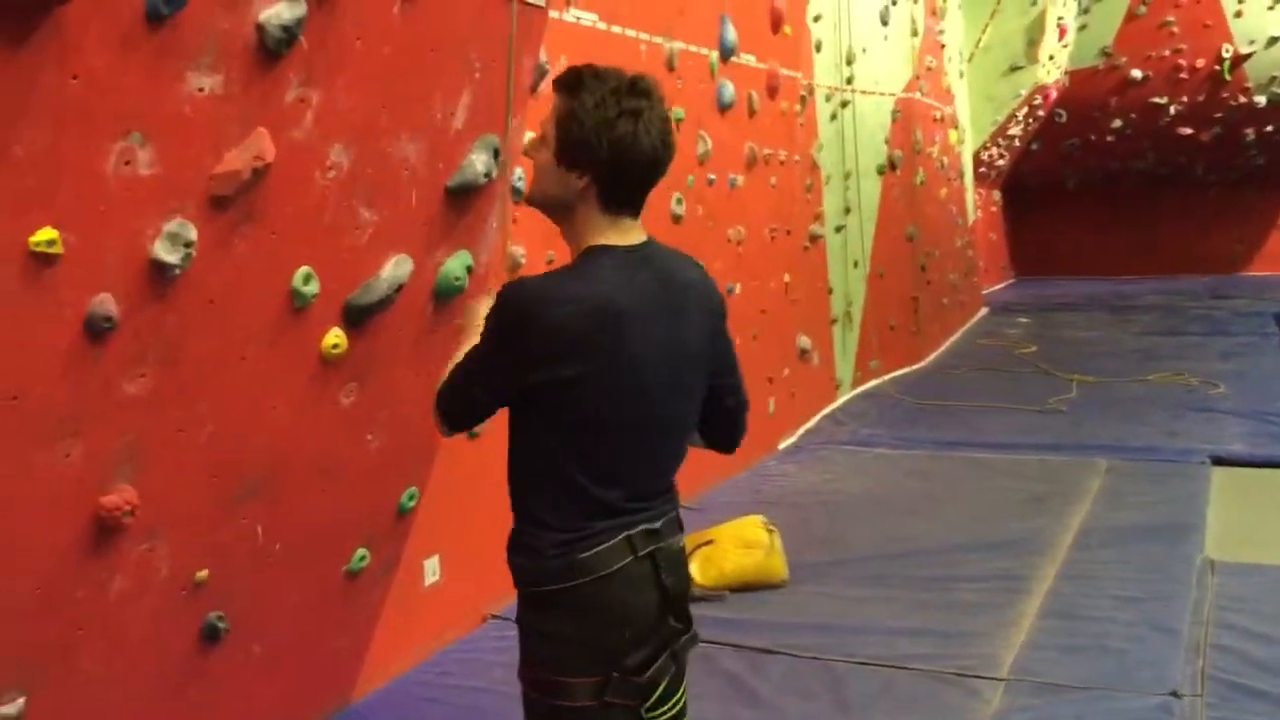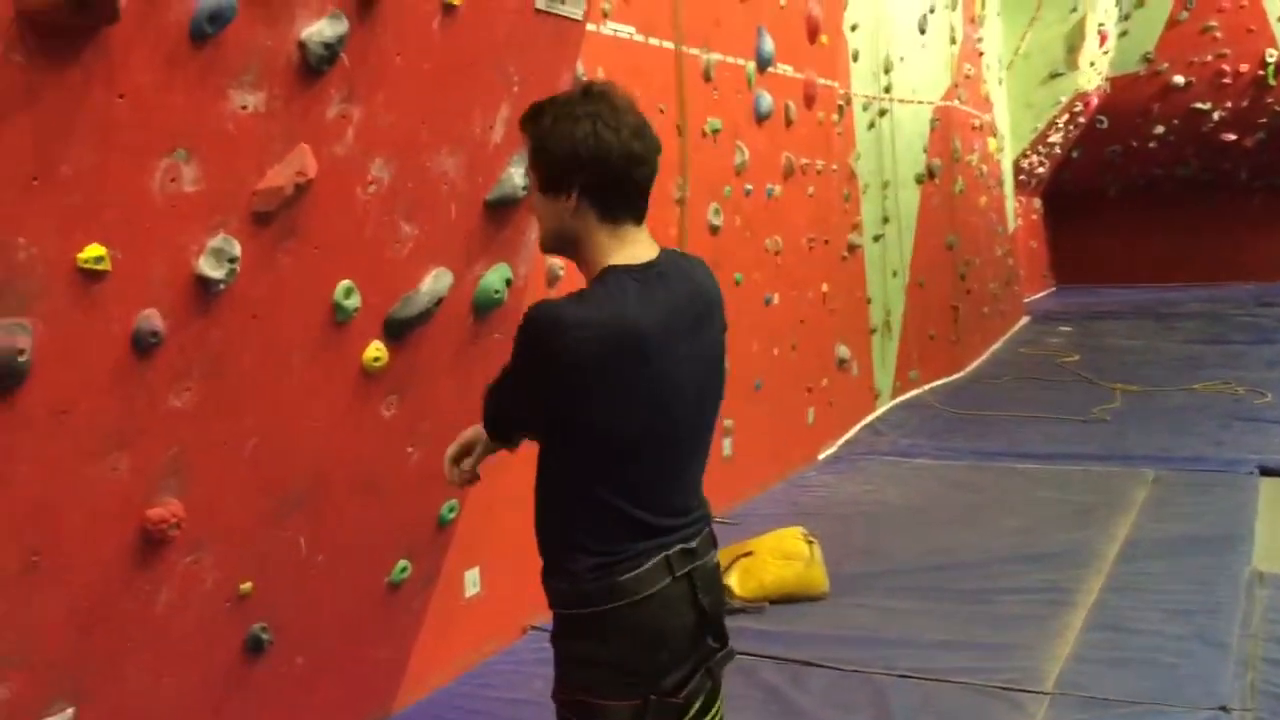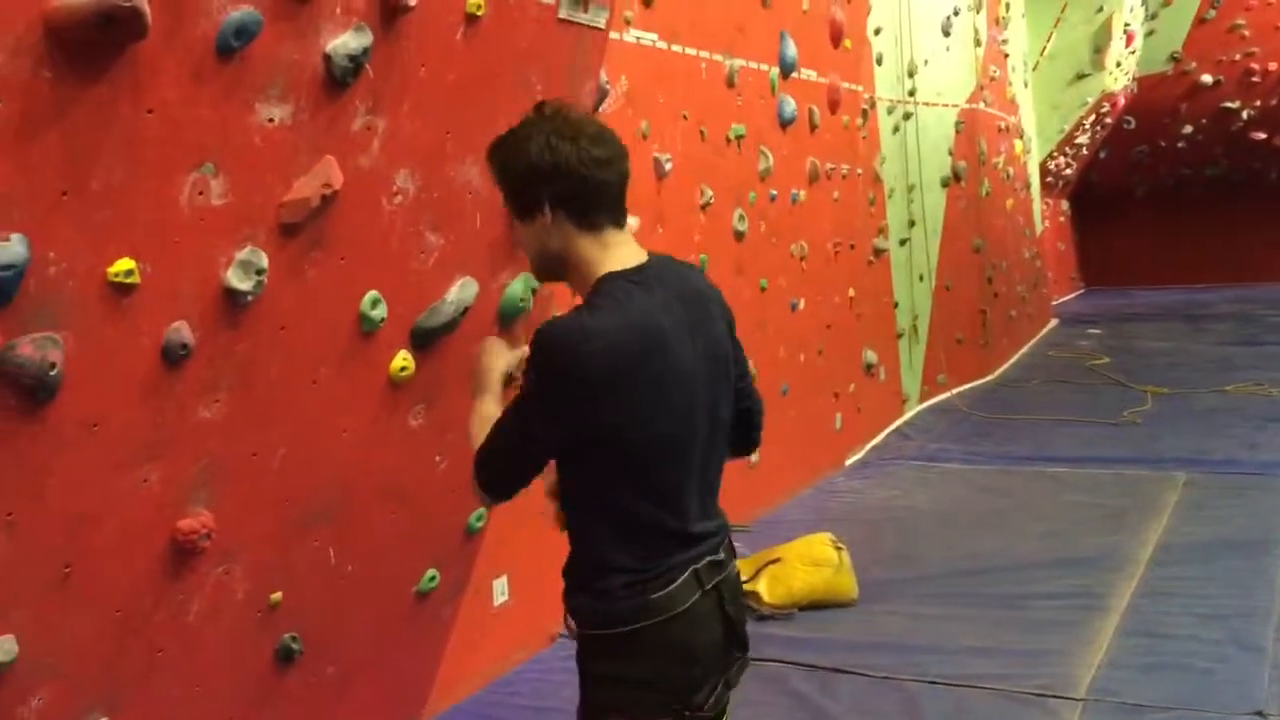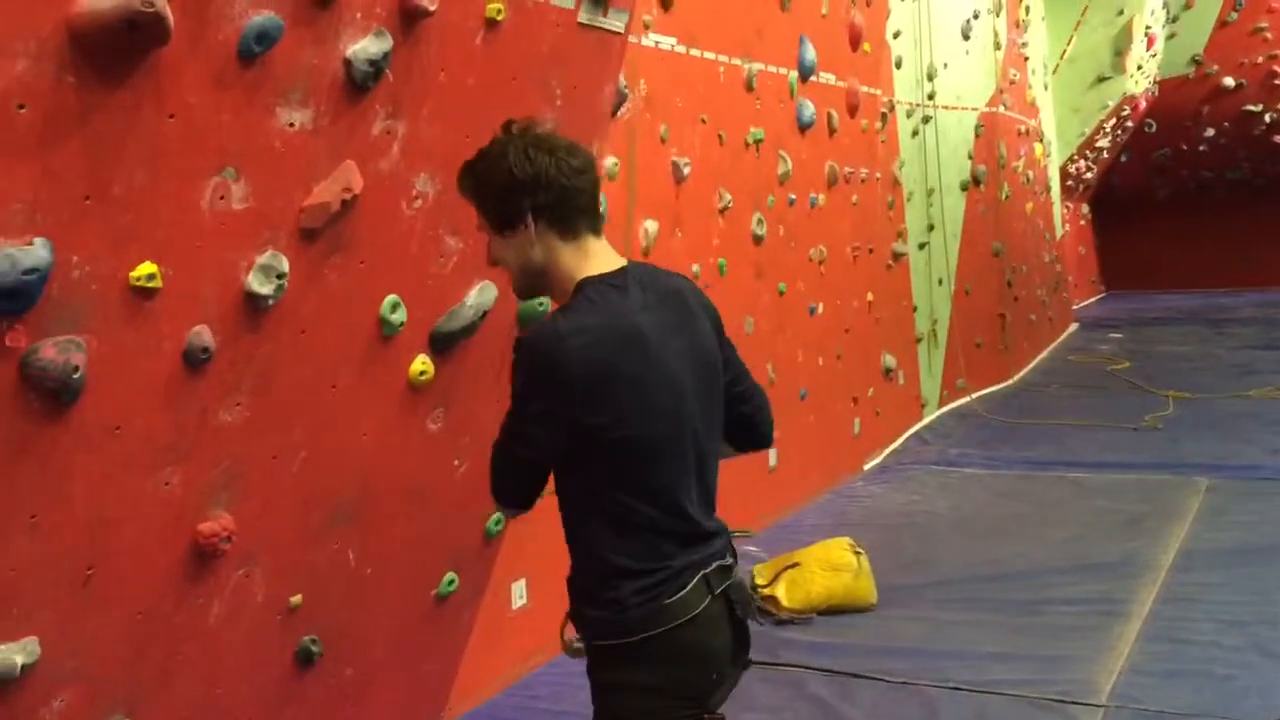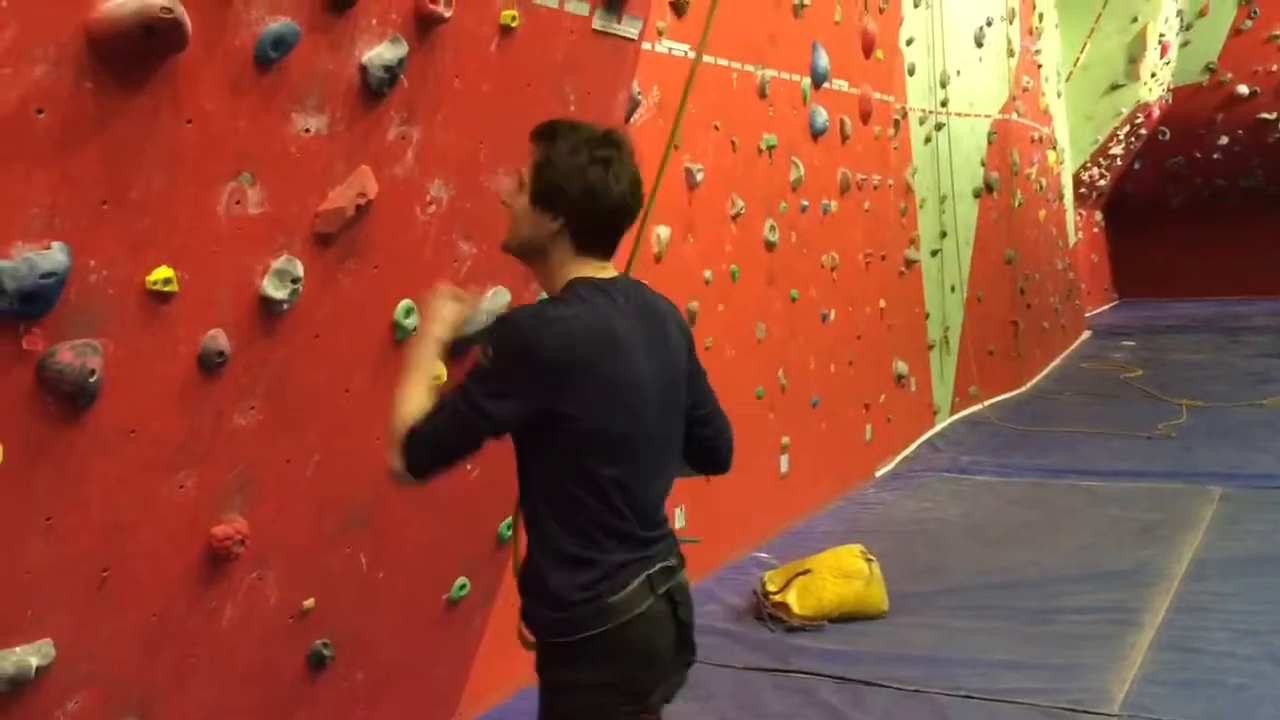
dt=0.3s
person 1, frame 1
left shoulder: (540, 305)
right shoulder: (694, 285)
left elbow: (454, 413)
right elbow: (727, 430)
left wrist: (483, 325)
left hip: (582, 592)
right hip: (660, 567)
person 1, frame 2
left shoulder: (563, 329)
right shoulder: (697, 284)
left elbow: (506, 419)
right wrist: (496, 434)
left hip: (614, 613)
right hip: (694, 583)
person 1, frame 3
left shoulder: (578, 343)
right shoulder: (698, 292)
left elbow: (493, 480)
left wrist: (490, 379)
left hip: (641, 628)
right hip: (710, 595)
person 1, frame 4
left shoulder: (558, 345)
right shoulder: (682, 297)
left elbow: (511, 493)
right elbow: (754, 429)
left hip: (650, 633)
right hip: (711, 600)
person 1, frame 5
left shoulder: (537, 336)
right shoulder: (660, 316)
left elbow: (413, 455)
right elbow: (714, 451)
left wrist: (428, 344)
left hip: (600, 632)
right hip: (660, 606)
